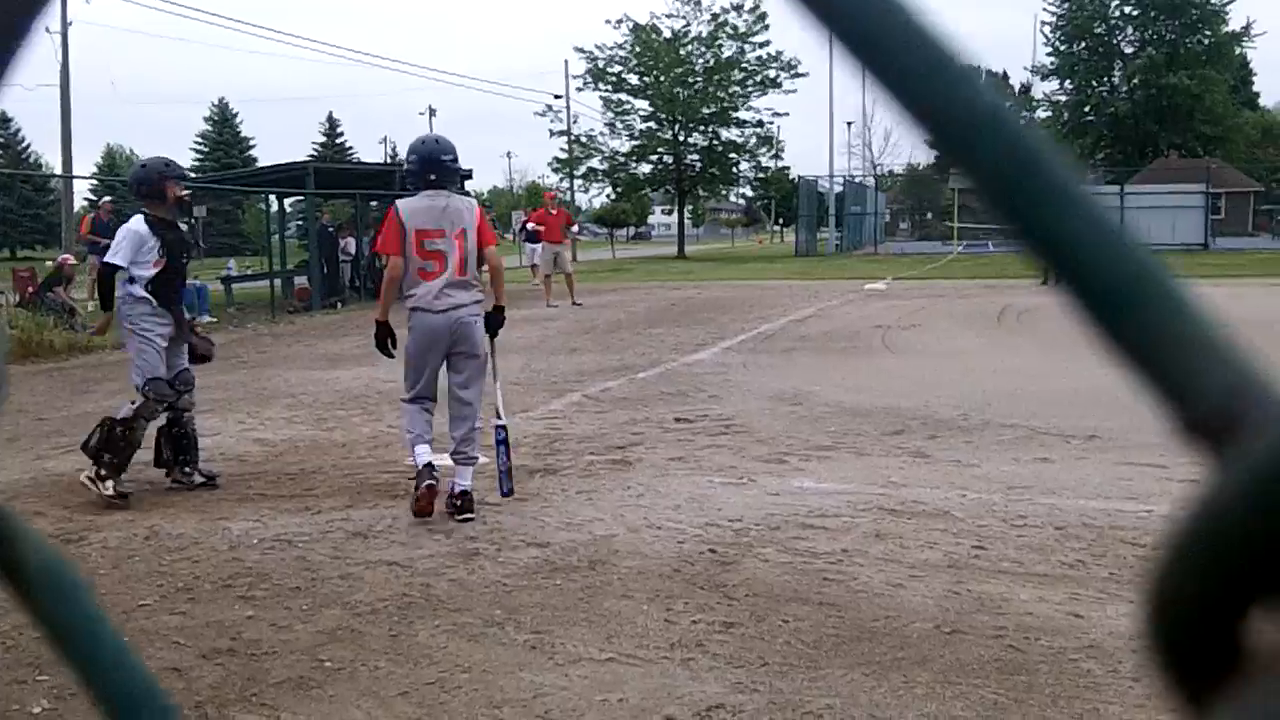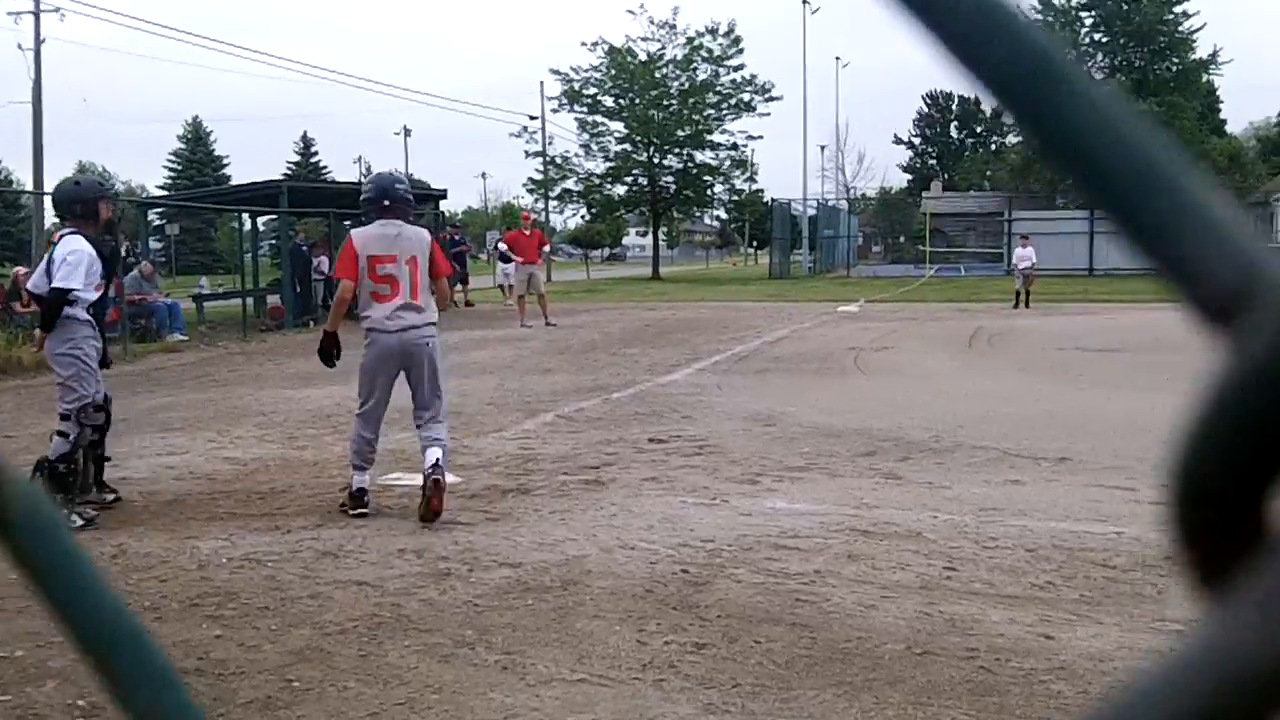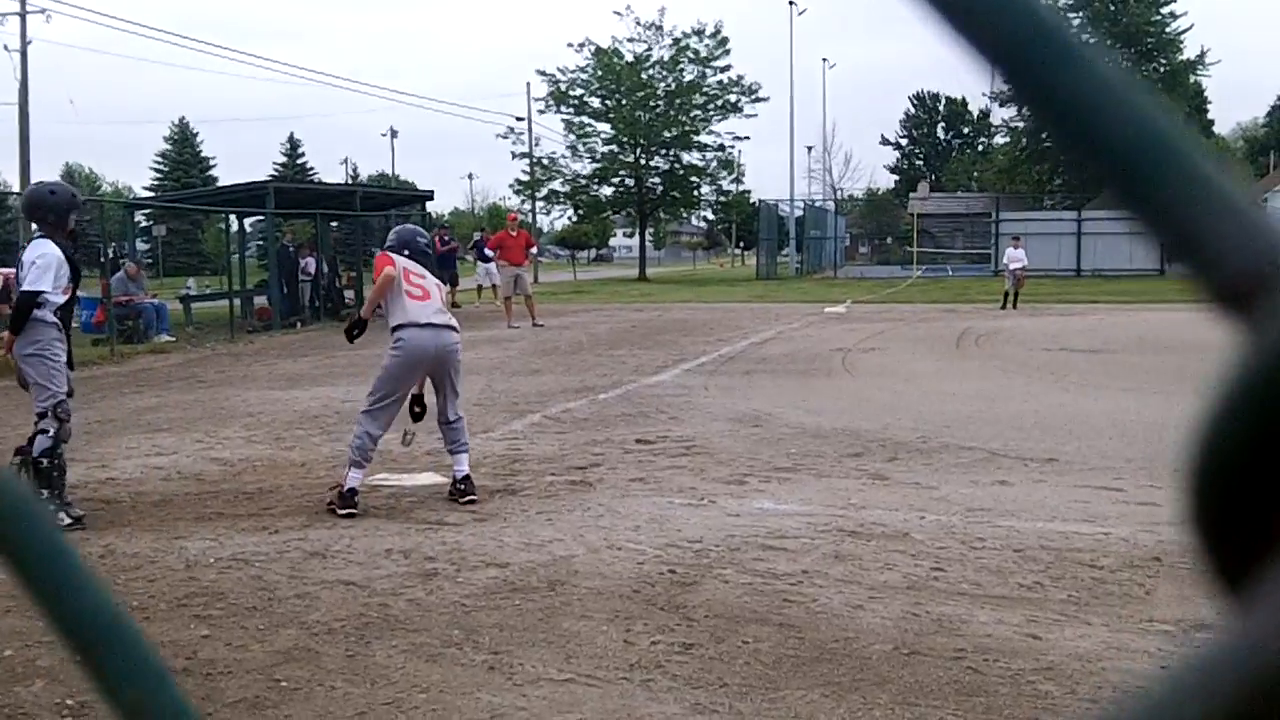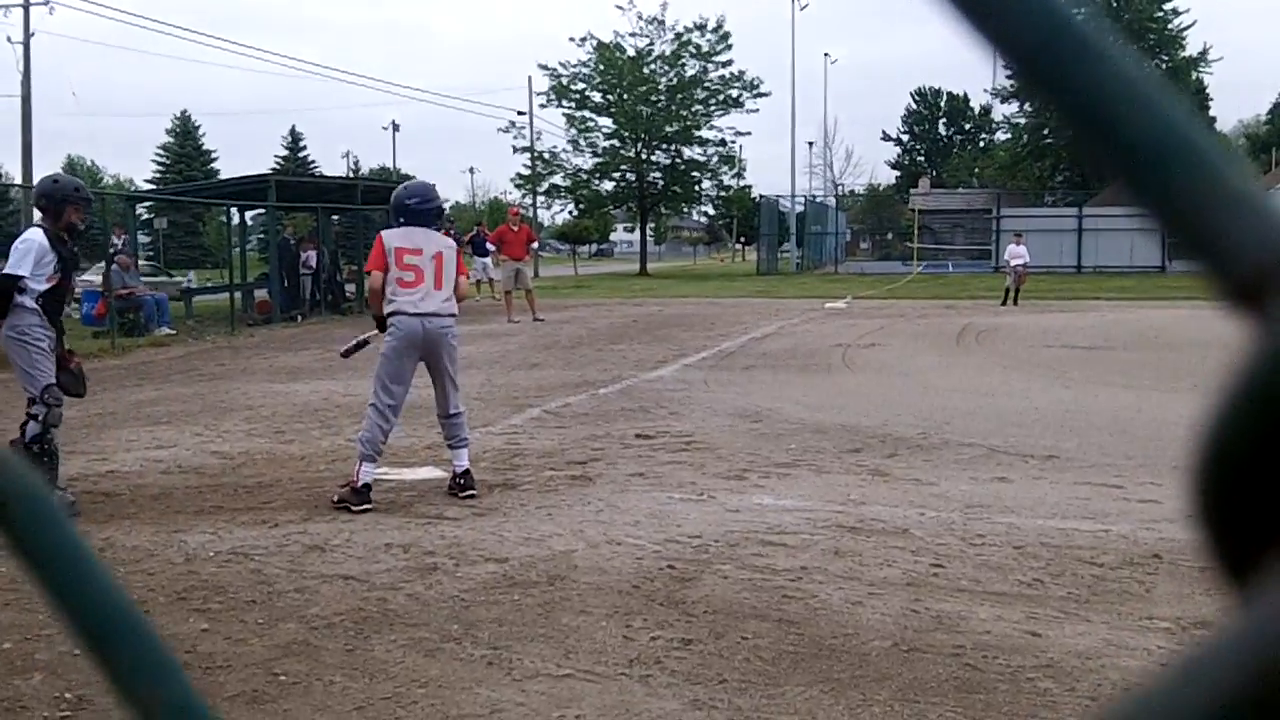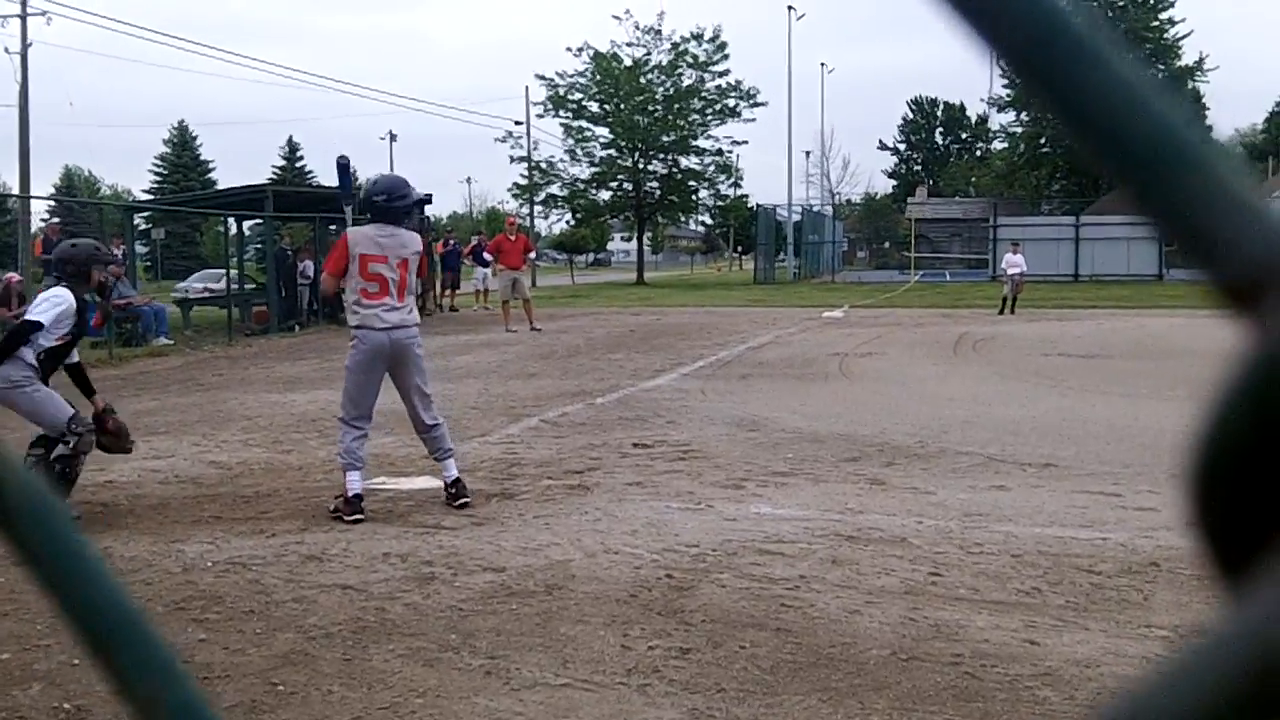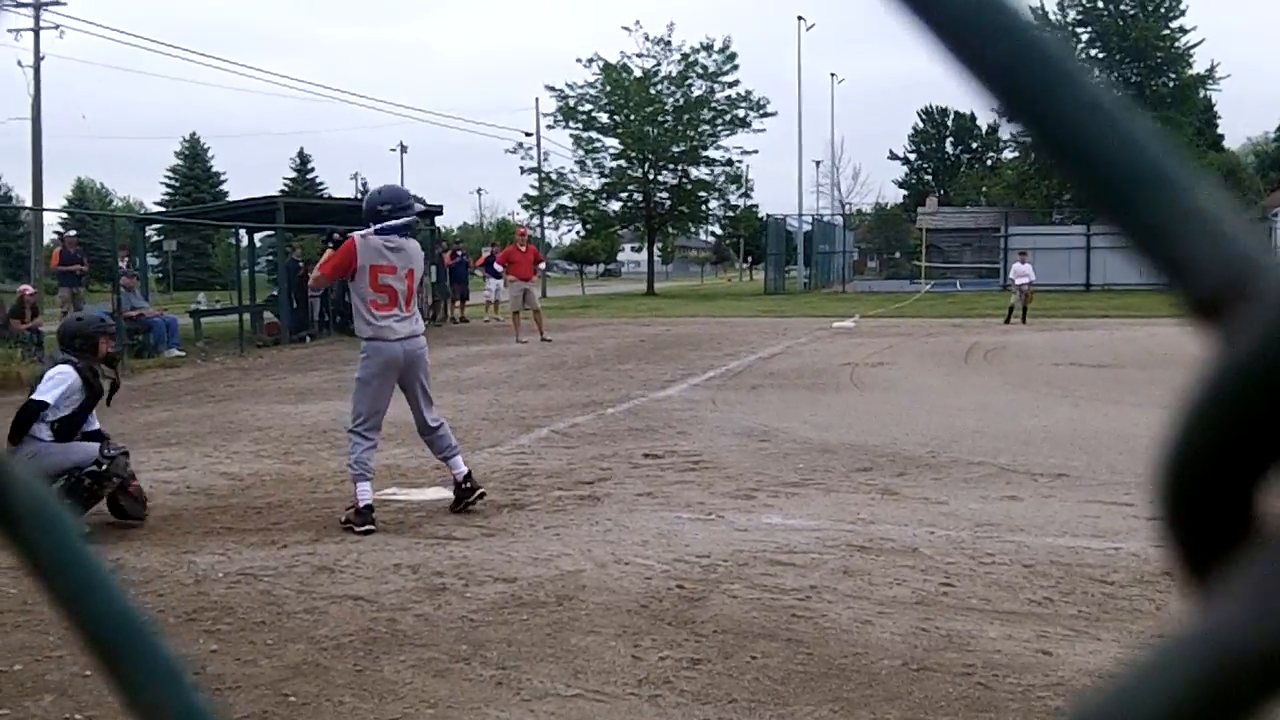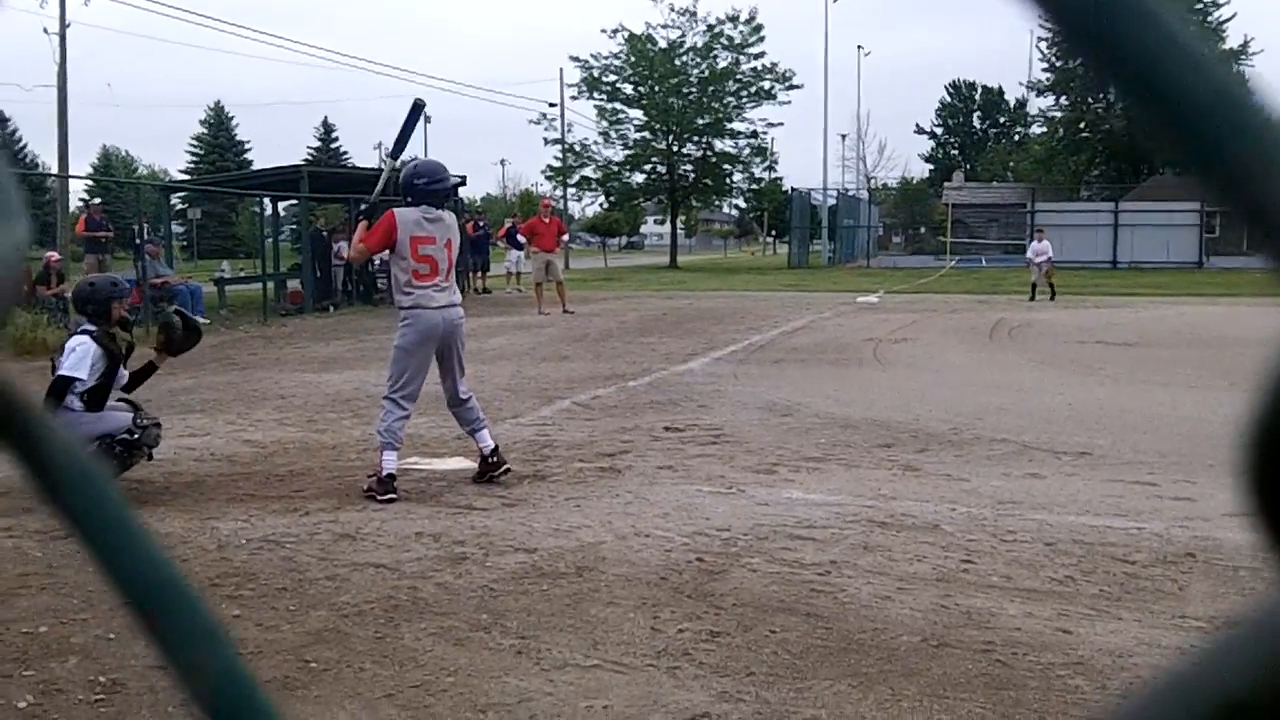
dt=0.5s
person 1, frame 1
left shoulder: (402, 211)
right shoulder: (471, 208)
left elbow: (394, 270)
right elbow: (494, 262)
left wrist: (381, 320)
right wrist: (497, 308)
left hip: (425, 318)
right hip: (469, 316)
left knee: (418, 400)
right knee: (467, 405)
left ankle: (426, 470)
right ankle: (462, 490)
person 1, frame 2
left shoulder: (358, 238)
right shoulder: (423, 238)
left elbow: (345, 293)
right elbow: (443, 294)
left wrist: (329, 332)
left hip: (381, 338)
right hip: (422, 335)
left knee: (368, 416)
right knee: (430, 414)
left ankle: (359, 491)
right ankle: (434, 468)
person 1, frame 3
left shoulder: (388, 258)
right shoulder: (433, 279)
left elbow: (389, 275)
left wrist: (362, 315)
right wrist: (418, 394)
left hip: (412, 337)
right hip: (449, 337)
left knee: (375, 413)
right knee: (450, 411)
left ankle: (349, 490)
right ankle: (463, 481)
person 1, frame 4
left shoulder: (387, 238)
right shoulder: (448, 244)
left elbow: (375, 283)
right elbow: (463, 290)
left wrist: (379, 314)
left hip: (404, 324)
right hip: (444, 324)
left knee: (383, 405)
right knee: (450, 402)
left ankle: (361, 485)
right ankle: (462, 475)
person 1, frame 5
left shoulder: (352, 237)
right shoulder: (414, 241)
left elbow: (327, 287)
left hip: (367, 337)
right hip: (407, 335)
left knee: (355, 418)
right knee: (425, 412)
left ankle: (352, 497)
right ankle: (454, 483)
person 1, frame 6
left shoulder: (357, 246)
right shoulder: (414, 249)
left elbow: (316, 282)
left wrist: (332, 247)
left hip: (378, 348)
right hip: (414, 344)
left knee: (364, 429)
right knee: (428, 418)
left ankle: (363, 508)
right ankle: (465, 481)
person 1, frame 7
left shoulder: (397, 219)
right shoulder: (450, 221)
left elbow: (356, 255)
left wrist: (363, 219)
left hip: (418, 318)
right hip: (452, 315)
left knee: (398, 397)
right knee: (458, 391)
left ankle: (386, 476)
right ankle: (491, 456)
person 2, frame 1
left shoulder: (174, 229)
right shoulder: (136, 228)
right elbow: (107, 271)
left wrist: (180, 316)
right wrist: (108, 312)
left hip: (170, 318)
right hip: (144, 318)
left knee: (182, 389)
right knee: (148, 393)
left ankle: (183, 466)
right ankle: (106, 468)
person 2, frame 2
left shoulder: (65, 244)
right shoulder: (80, 247)
left elbow: (35, 290)
right elbow: (59, 295)
left wrist: (50, 328)
right wrist: (45, 330)
left hip: (79, 339)
right hip: (75, 338)
left knee: (98, 410)
right knee: (75, 418)
left ankle: (86, 487)
right ankle: (59, 501)
person 2, frame 3
left shoulder: (44, 248)
right shoulder: (49, 251)
left hip: (45, 342)
right hip: (42, 341)
left knee: (50, 414)
right knee: (55, 417)
left ankle: (37, 489)
right ankle: (48, 501)
person 2, frame 4
left shoulder: (61, 244)
right shoulder: (35, 239)
left wrist: (60, 345)
left hip: (44, 331)
left knee: (44, 402)
right knee: (46, 401)
person 2, frame 5
left shoulder: (75, 306)
right shoulder: (63, 298)
left elbow: (73, 365)
right elbow: (22, 330)
left wrist: (96, 401)
left hip: (27, 378)
left knee: (63, 425)
right knee: (79, 430)
person 2, frame 6
left shoulder: (88, 377)
right shoulder: (67, 374)
left elbow: (92, 432)
right elbow: (28, 411)
right wrist: (11, 453)
left hip: (45, 451)
right hip: (32, 454)
right knee: (115, 458)
person 2, frame 7
left shoulder: (106, 339)
right shoulder: (86, 343)
left elbow: (126, 384)
right elbow: (58, 388)
left wrist: (158, 359)
left hip: (82, 417)
right hip: (68, 423)
left knee: (129, 410)
right knee: (147, 428)
